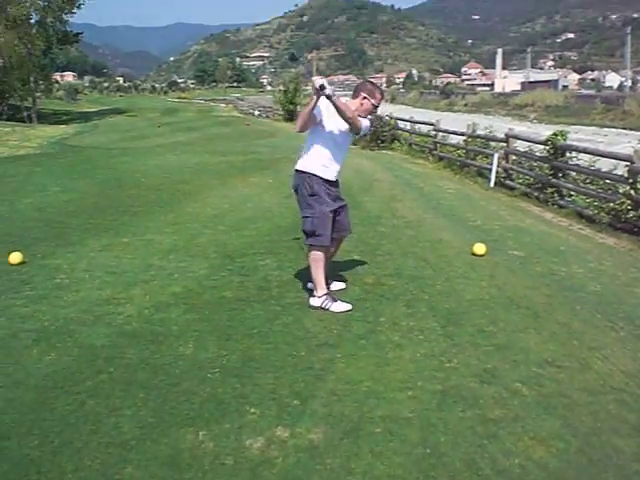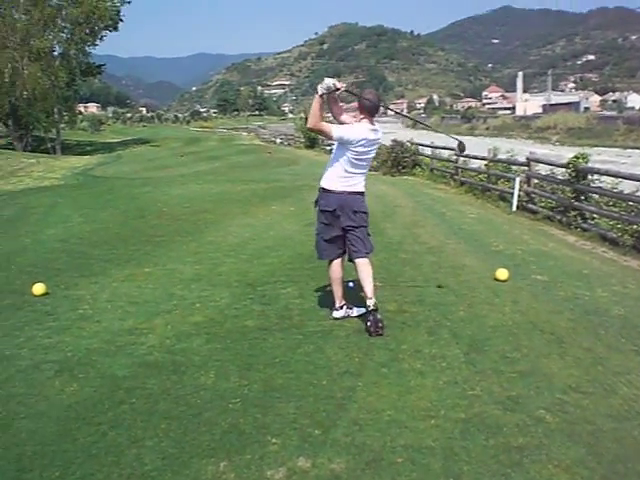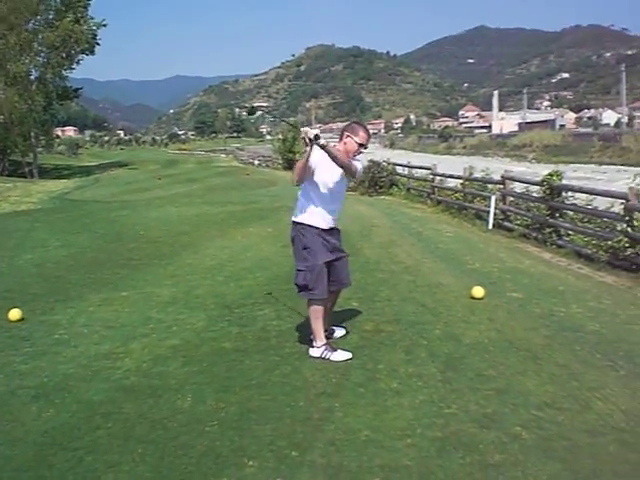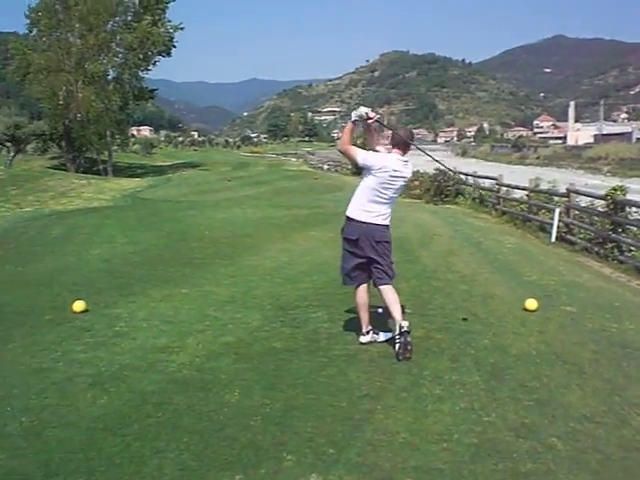
dt=1s
person 1, frame 1
left shoulder: (364, 123)
right shoulder: (324, 106)
left elbow: (351, 120)
right elbow: (300, 127)
left wrist: (331, 96)
right wrist: (316, 97)
left hip: (329, 182)
right hip: (310, 177)
left knee: (338, 232)
right knee: (320, 234)
left ankle: (319, 279)
right ankle: (320, 294)
person 1, frame 2
left shoulder: (353, 133)
right shoulder: (375, 133)
left elbow: (313, 124)
right elbow: (342, 118)
left wrist: (321, 94)
right wrist: (332, 96)
left hip: (330, 197)
right hip: (355, 198)
left knee: (334, 254)
right knee: (361, 253)
left ankle: (340, 305)
right ankle: (371, 302)
person 1, frame 3
left shoulder: (357, 166)
right shoulder: (313, 154)
left elbow: (345, 164)
right elbow: (298, 179)
left wrist: (324, 145)
right wrist: (308, 147)
left hip: (330, 230)
right hip: (307, 228)
left knee: (337, 282)
right knee: (317, 288)
left ankle: (324, 328)
right ankle: (319, 344)
person 1, frame 4
left shoulder: (380, 162)
right shoulder: (406, 168)
left elbow: (343, 147)
right elbow: (376, 146)
left wrist: (355, 120)
right wrist: (367, 124)
left hip: (356, 226)
right hip: (379, 229)
left knee: (360, 281)
right knee: (384, 281)
left ankle: (366, 331)
right ankle: (400, 324)
